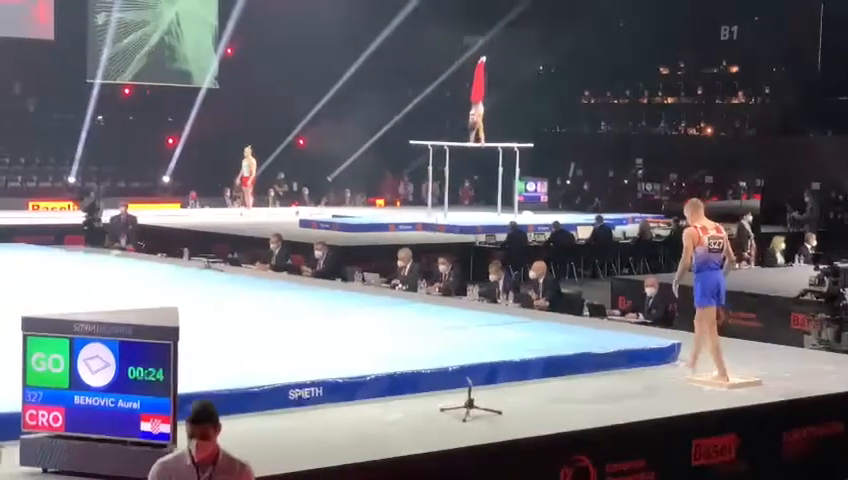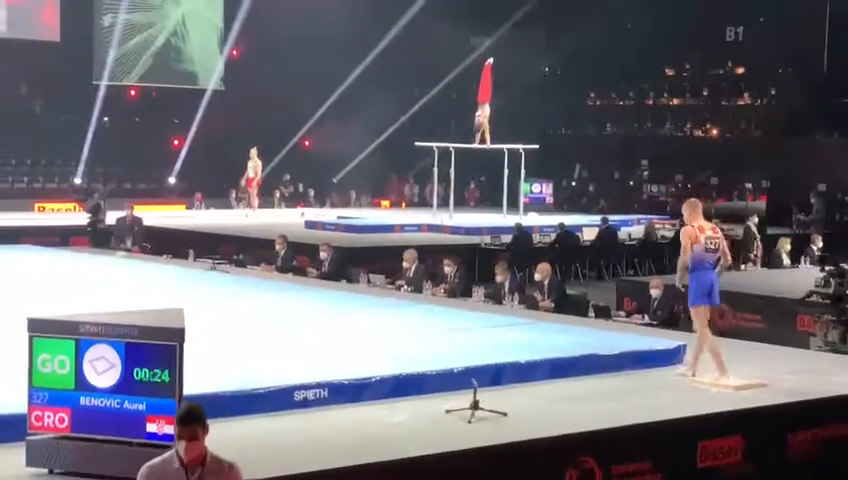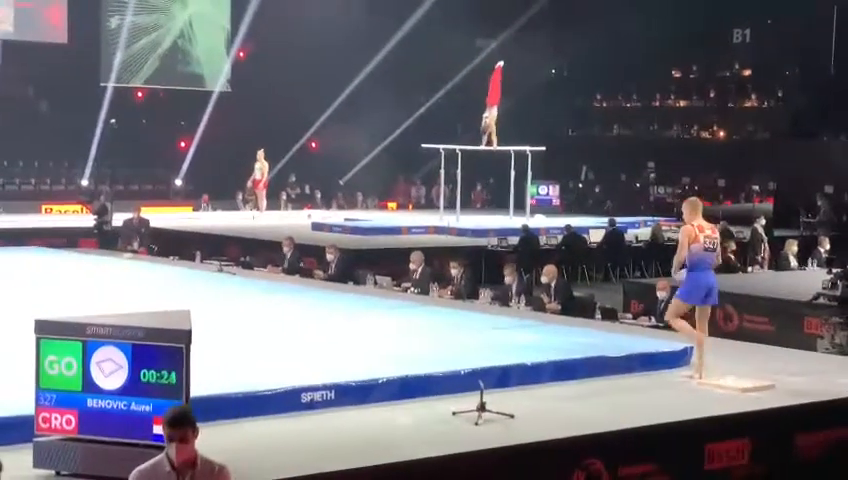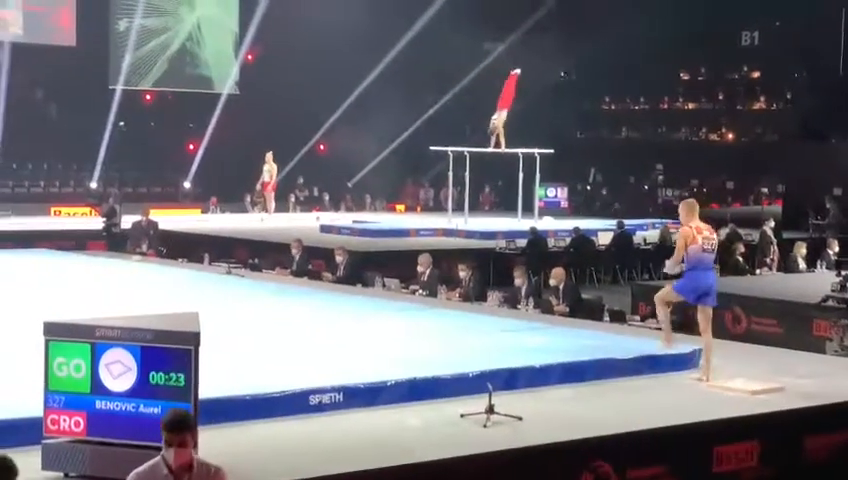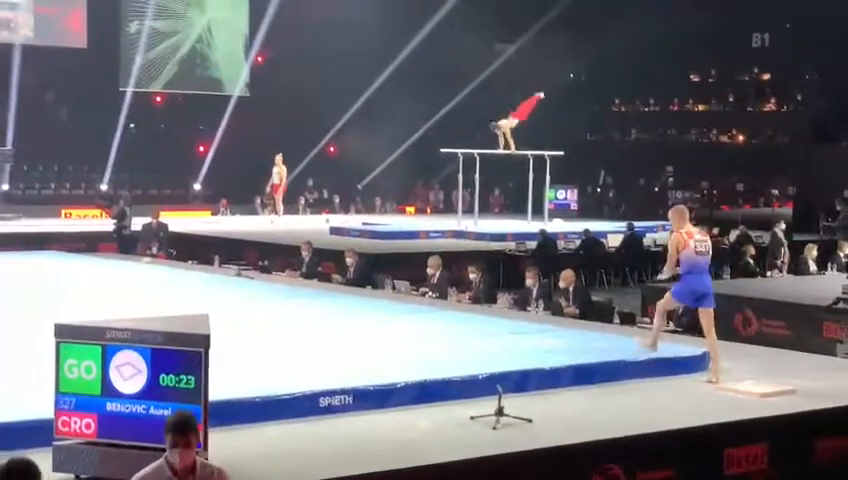
dt=0.2s
person 1, frame 1
left shoulder: (691, 232)
right shoulder: (720, 230)
left elbow: (686, 262)
right elbow: (731, 259)
left wrist: (676, 281)
left hip: (704, 279)
right hip: (719, 278)
left knee: (710, 329)
right knee: (699, 322)
left ankle: (722, 373)
right ankle: (692, 362)
person 1, frame 2
left shoulder: (688, 230)
right shoulder: (716, 231)
left elbow: (684, 259)
right elbow: (727, 260)
left wrist: (679, 277)
left hip: (698, 278)
right hip: (711, 278)
left knee: (702, 329)
right knee: (700, 326)
left ankle: (722, 369)
right ankle: (692, 367)
person 1, frame 3
left shoulder: (687, 229)
right shoulder: (714, 230)
left elbow: (680, 256)
right elbow: (717, 259)
left wrist: (675, 271)
left hip: (695, 278)
right hip: (710, 278)
left knee: (671, 316)
right knee: (701, 327)
left ankle: (699, 341)
right ankle: (698, 370)
person 1, frame 4
left shoulder: (685, 231)
right shoulder: (712, 232)
left elbow: (677, 259)
left wrist: (669, 267)
right wrist: (682, 266)
left hip: (693, 278)
right hip: (710, 278)
left knee: (659, 298)
right knee: (706, 328)
left ankle: (667, 338)
right ankle: (705, 372)
person 1, frame 5
left shoulder: (677, 237)
right shoulder: (704, 235)
left elbow: (670, 266)
left wrist: (665, 274)
right wrist: (677, 270)
left hip: (689, 282)
right hip: (706, 282)
left knee: (660, 308)
right knee: (709, 330)
left ankle: (652, 344)
right ankle: (714, 373)
